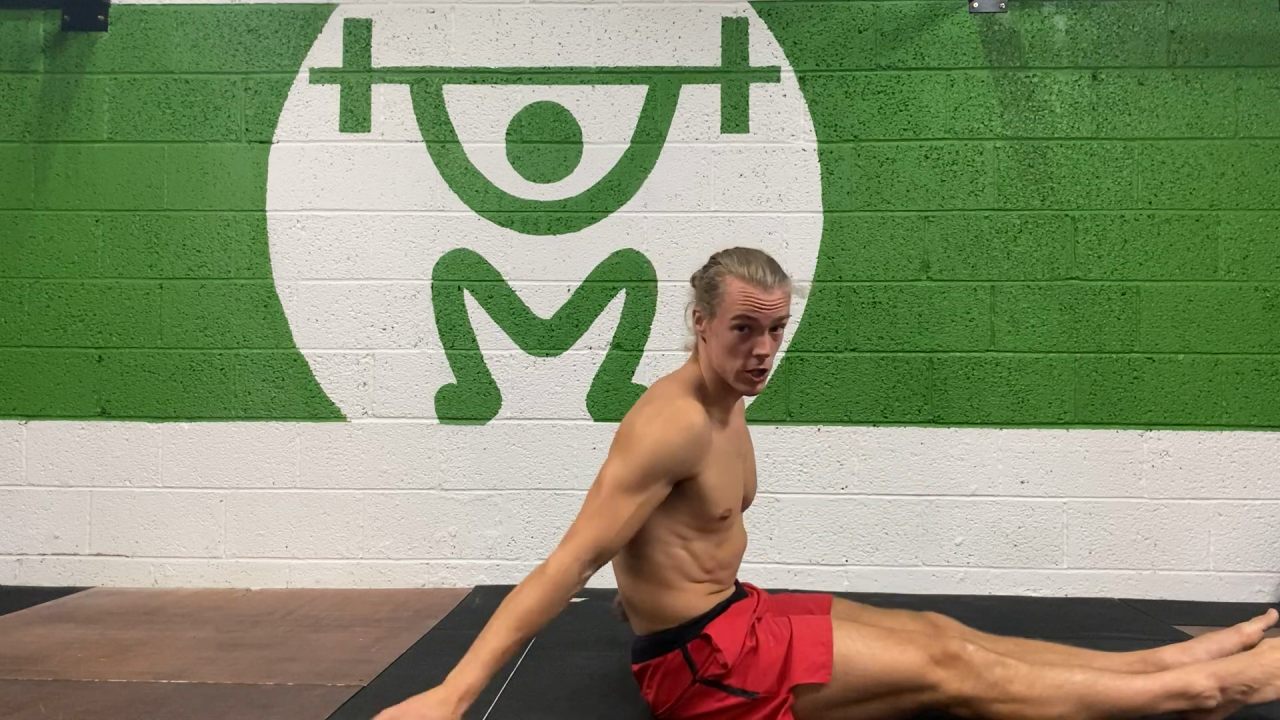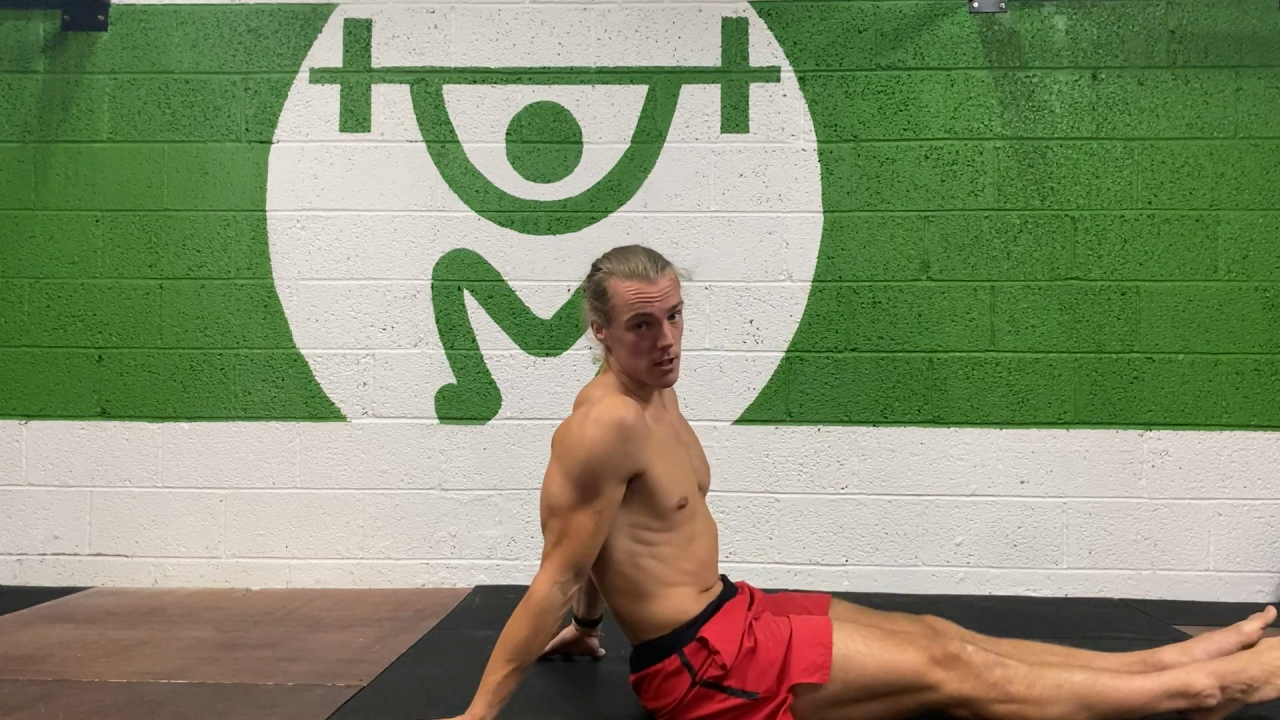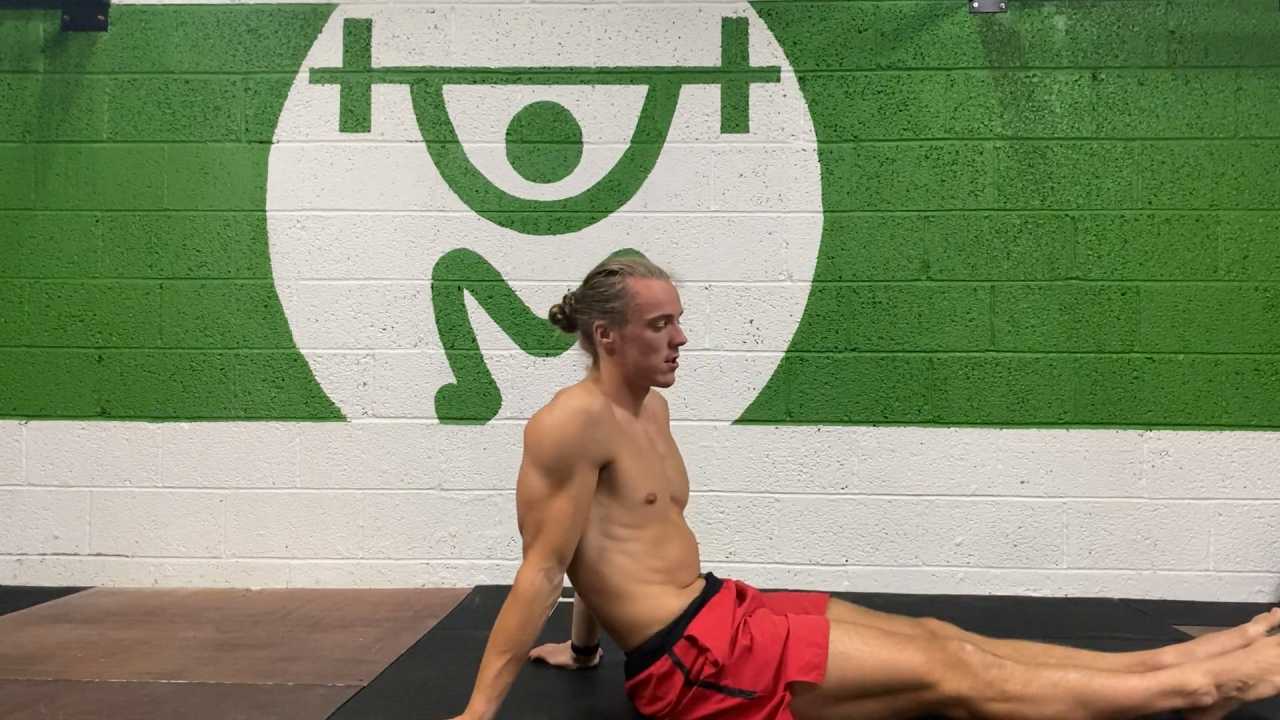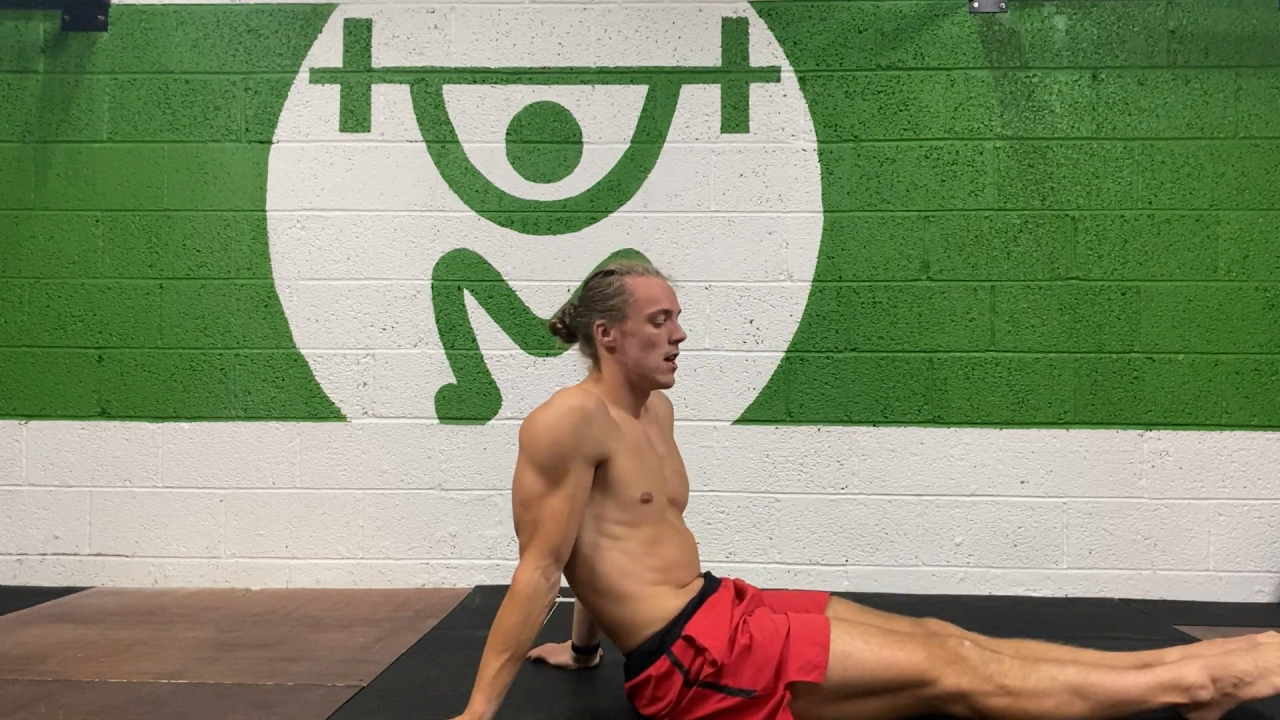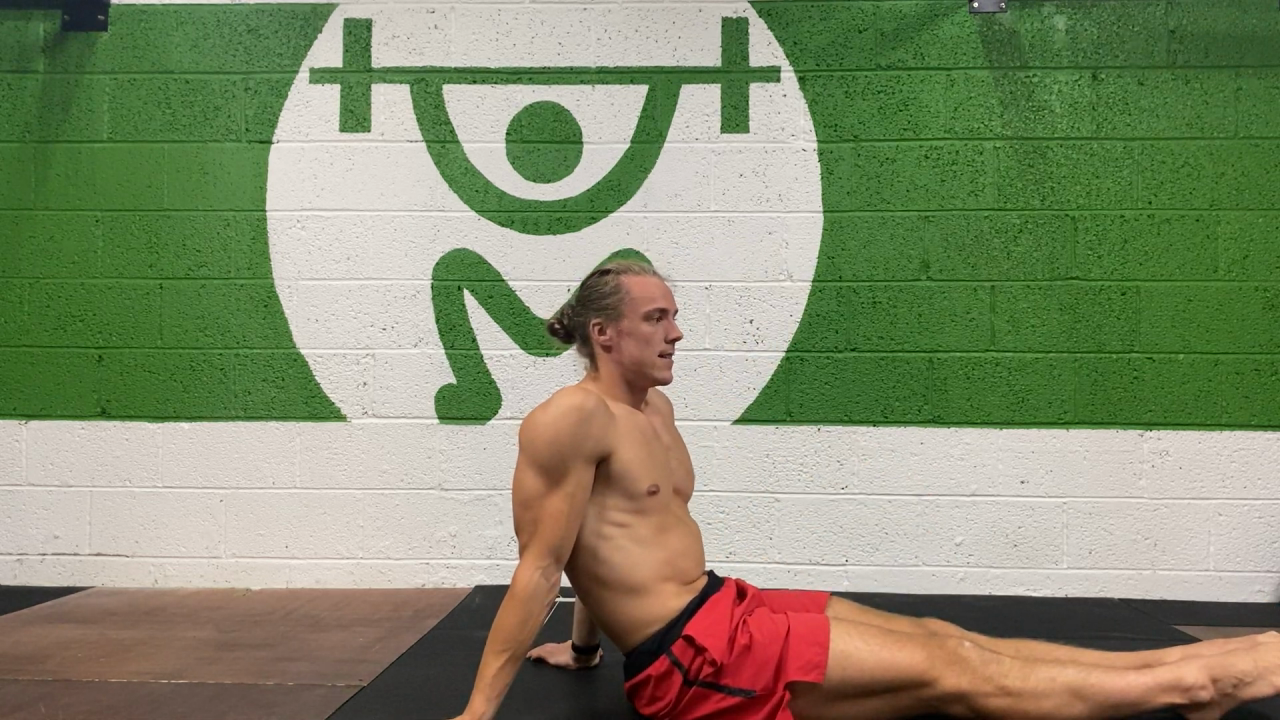
dt=1s
person 1, frame 1
left shoulder: (727, 400)
right shoulder: (675, 423)
right elbow: (567, 563)
left wrist: (647, 576)
left hip: (732, 614)
left knee: (934, 630)
person 1, frame 2
left shoulder: (654, 392)
right shoulder: (606, 424)
right elbow: (557, 578)
left wrist: (588, 628)
left hip: (731, 617)
left knee: (936, 636)
person 1, frame 3
left shoulder: (648, 406)
right shoulder: (572, 420)
right elbow: (540, 571)
left wrist: (583, 647)
left hip: (723, 613)
left knee: (934, 636)
person 1, frame 4
left shoulder: (653, 409)
right shoulder: (569, 420)
right elbow: (538, 570)
left wrist: (584, 645)
left hip: (723, 611)
left knee: (936, 637)
person 1, frame 5
left shoulder: (654, 408)
right shoulder: (570, 419)
right elbow: (540, 567)
left wrist: (585, 644)
left hip: (726, 610)
left knee: (937, 638)
